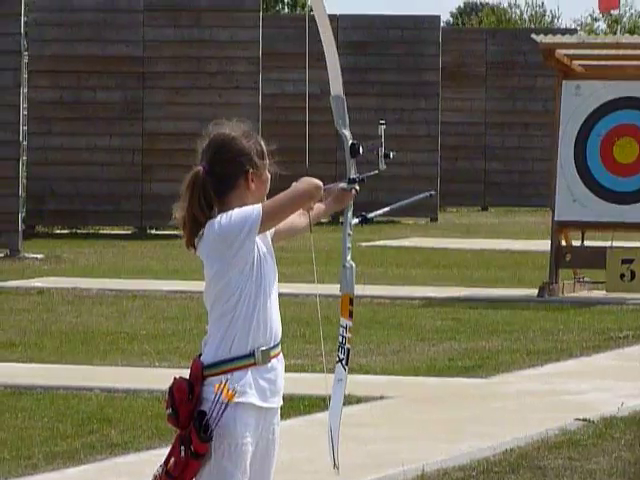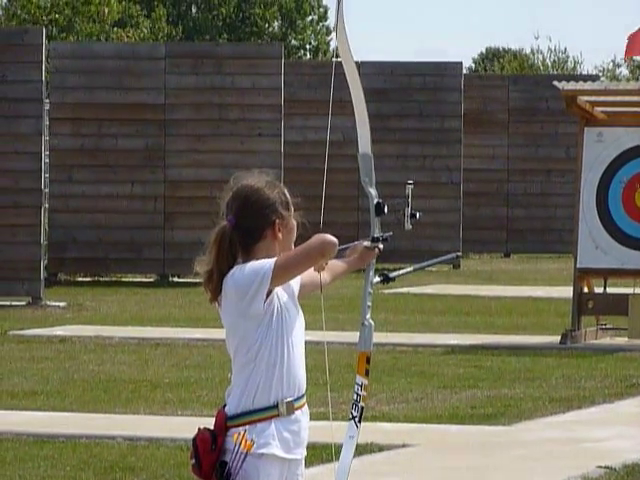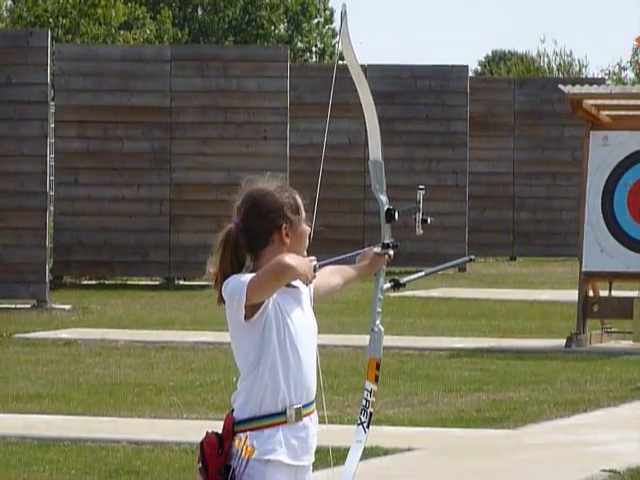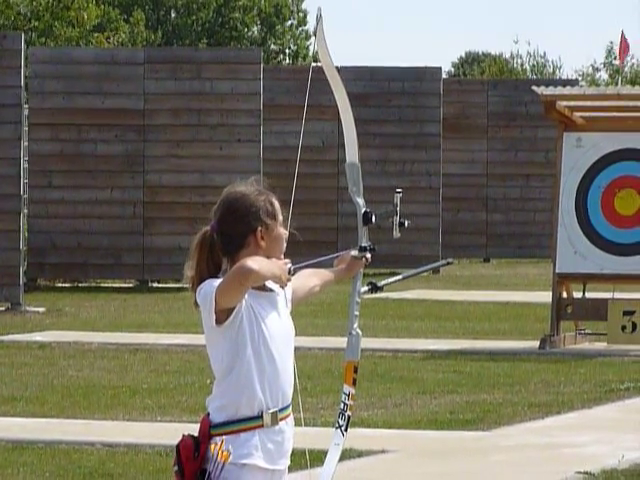
dt=1s
person 1, frame 1
left shoulder: (251, 228)
right shoulder: (226, 228)
left elbow: (294, 221)
right elbow: (309, 188)
left wrist: (328, 206)
right wrist: (315, 197)
left hip: (262, 379)
right hip: (233, 387)
person 1, frame 2
left shoulder: (280, 281)
right shoulder: (244, 280)
left elbow: (319, 274)
right elbow: (324, 244)
left wrist: (353, 262)
right wrist: (319, 255)
left hip: (288, 433)
right hip: (257, 440)
person 1, frame 3
left shoulder: (297, 285)
right shoulder: (240, 289)
left elbow: (331, 277)
right elbow: (284, 266)
left wrist: (364, 267)
right wrist: (298, 266)
left hip: (298, 439)
right hip: (263, 448)
person 1, frame 4
left shoulder: (276, 290)
right shoulder: (215, 295)
left elbow: (309, 281)
right elbow: (247, 270)
left wrist: (341, 271)
right wrist: (272, 268)
left hip: (274, 442)
right hip: (240, 452)
